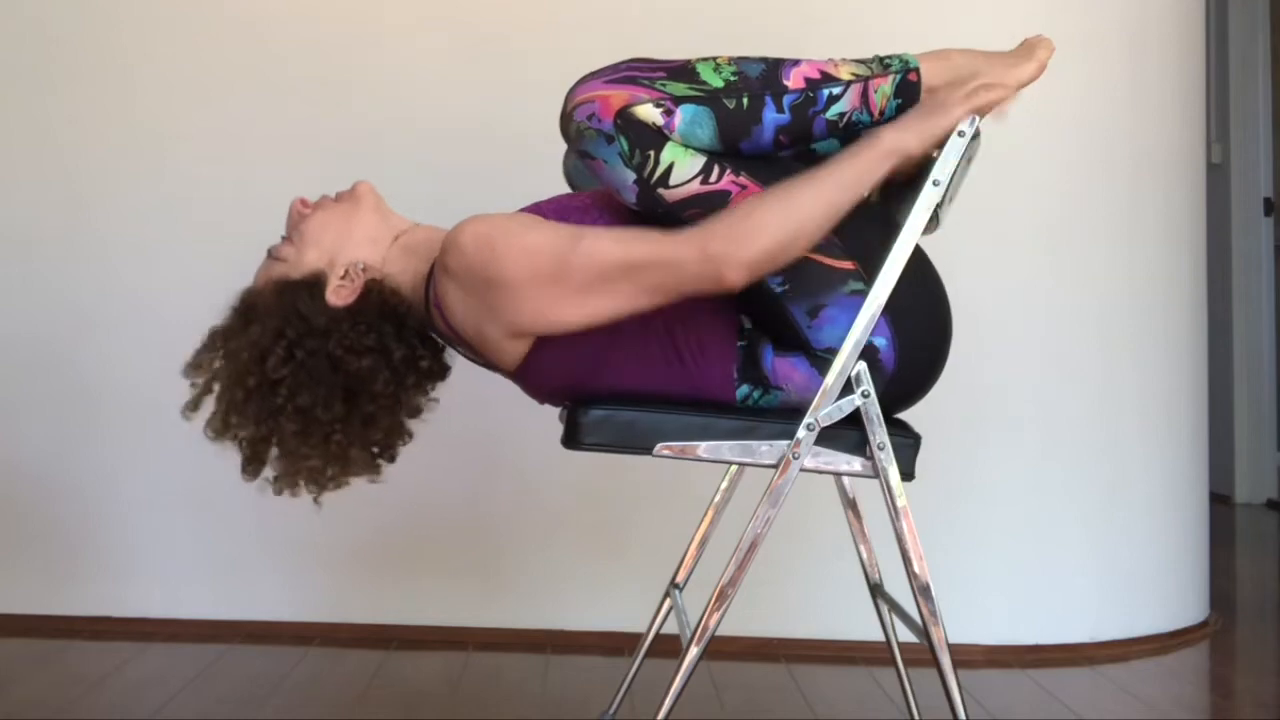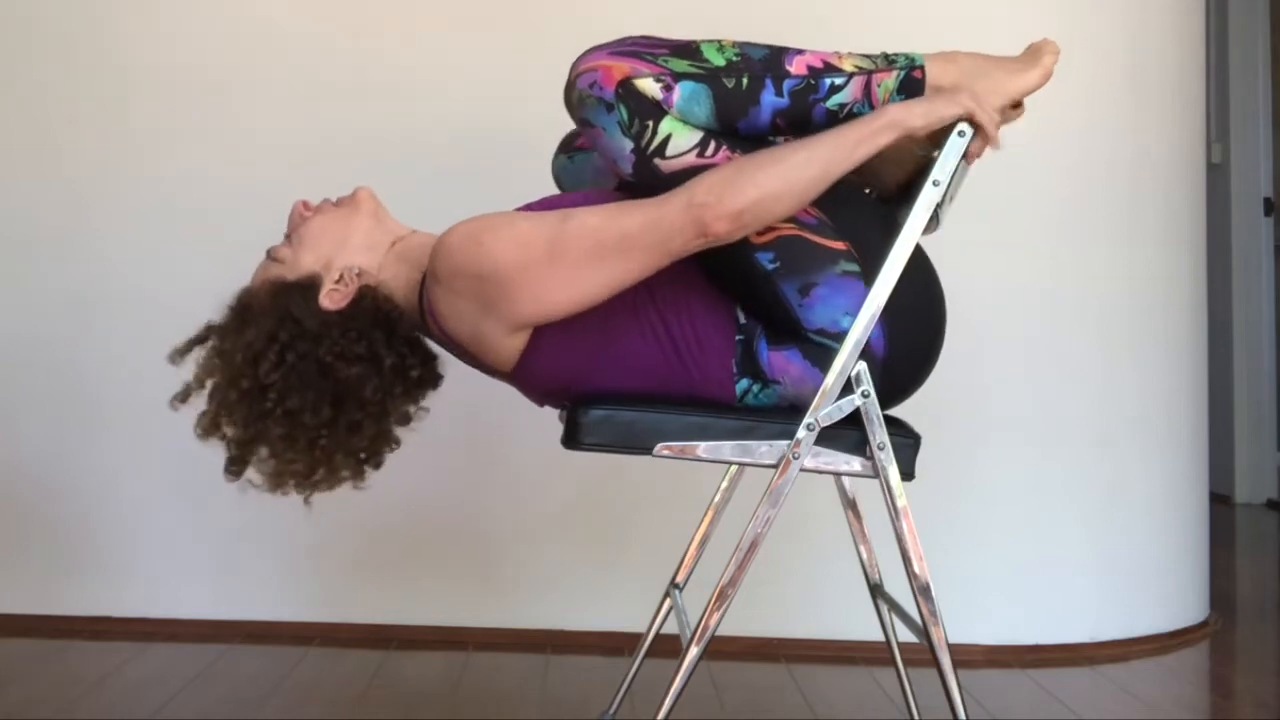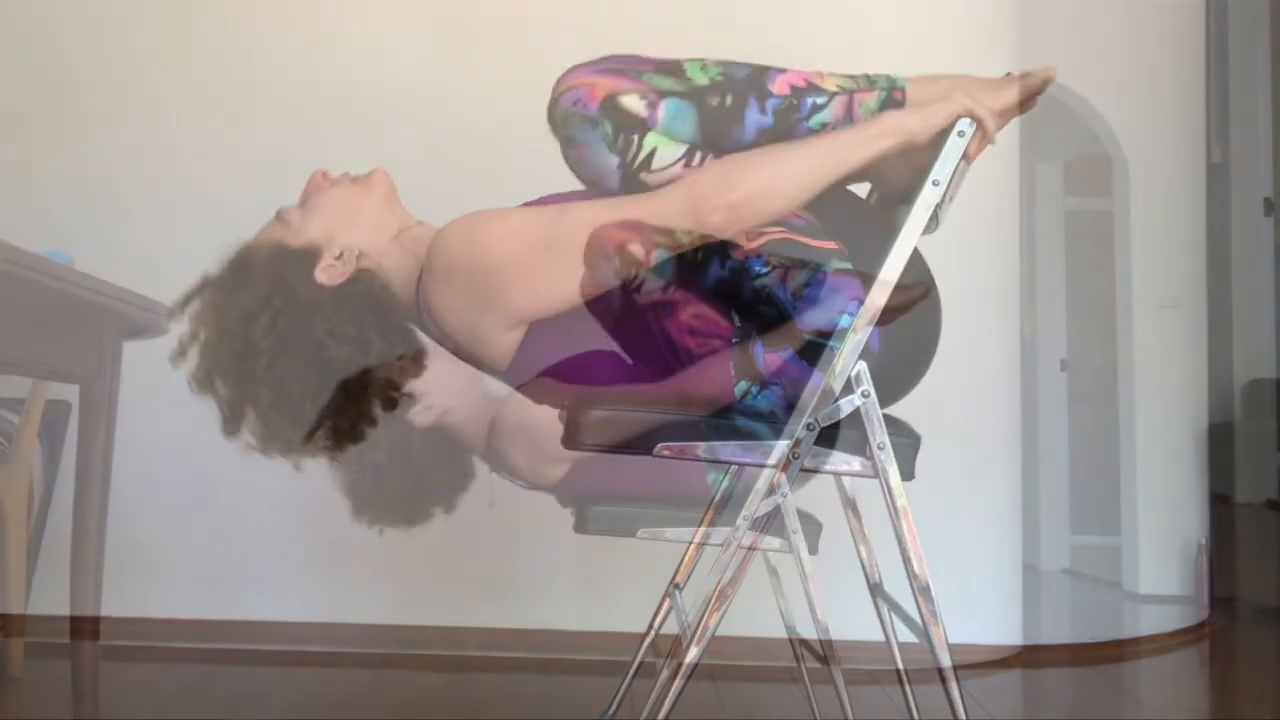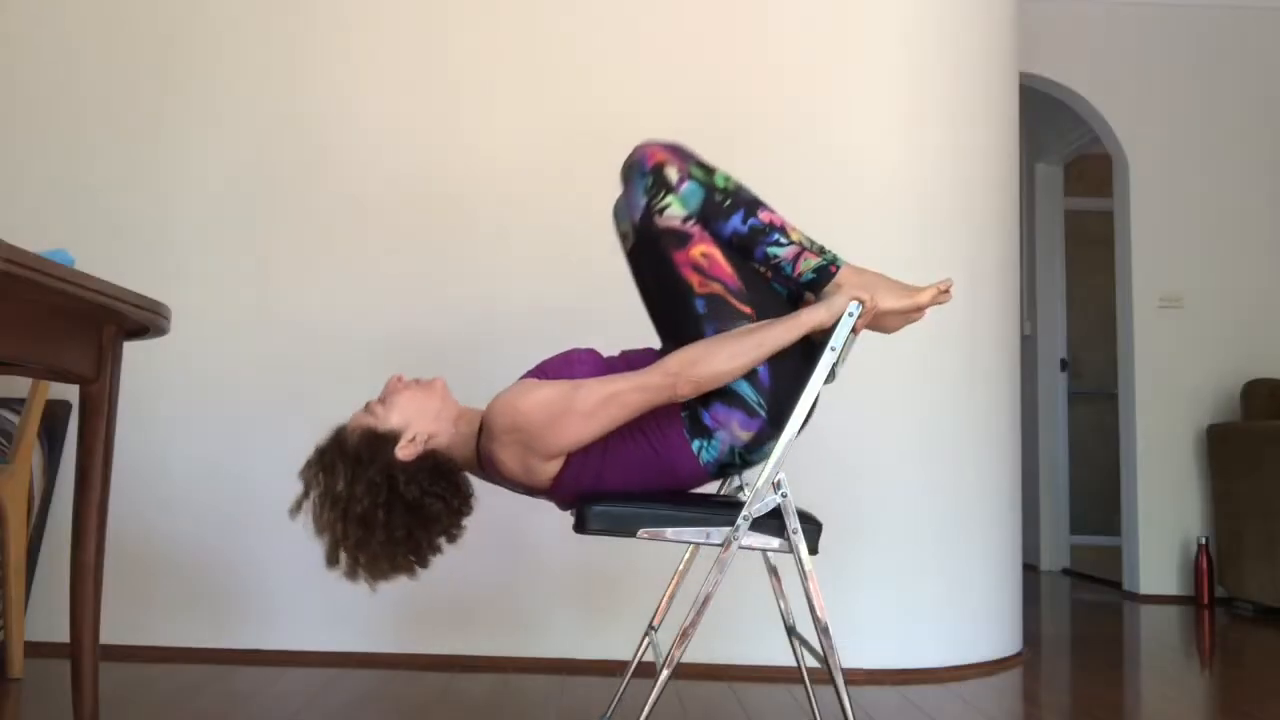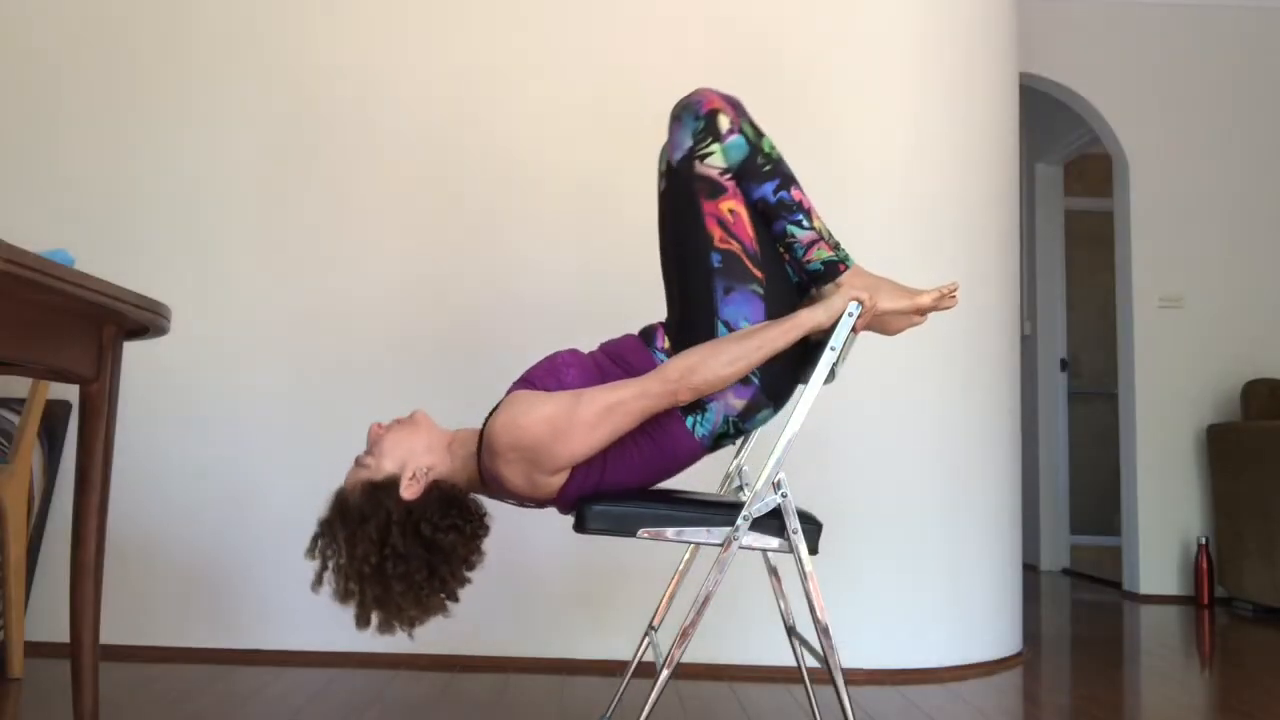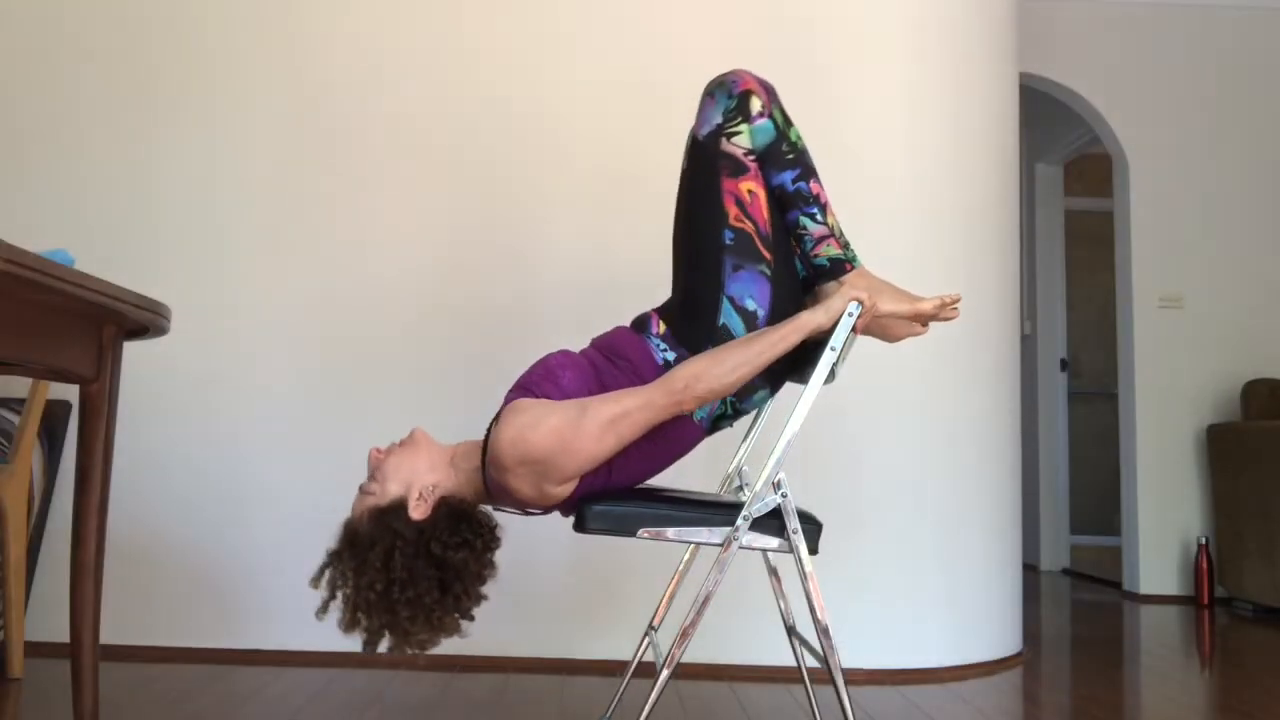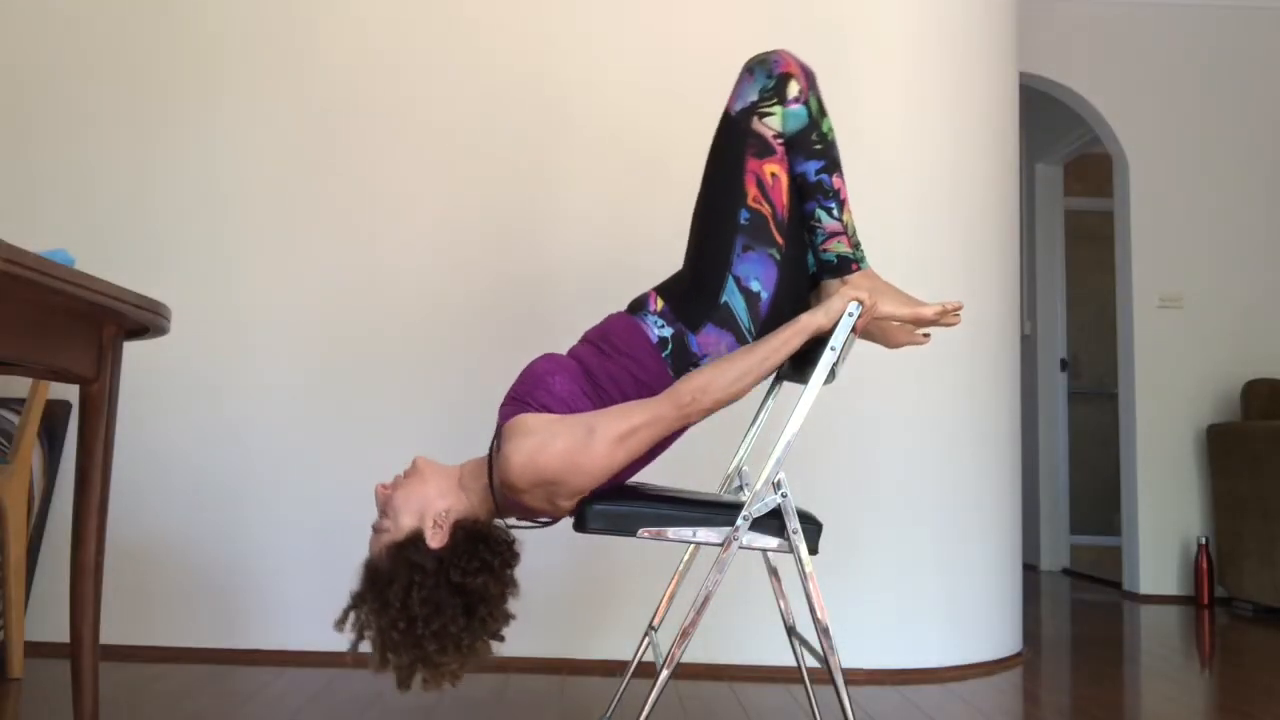
dt=0.7s
person 1, frame 1
left shoulder: (458, 285)
right shoulder: (478, 262)
left elbow: (691, 247)
right elbow: (719, 260)
right wrist: (896, 140)
left hip: (785, 346)
right hip: (838, 347)
left knee: (602, 152)
right knee: (611, 106)
right ankle: (921, 86)
person 1, frame 2
left shoulder: (462, 289)
right shoulder: (476, 266)
left elbow: (667, 220)
right elbow: (707, 215)
right wrist: (903, 118)
left hip: (778, 345)
right hip: (834, 340)
left knee: (589, 155)
right knee: (616, 80)
right ankle: (934, 82)
person 1, frame 3
right shoulder: (471, 259)
right elbow: (699, 210)
right wrist: (902, 125)
right hip: (815, 353)
right knee: (597, 104)
right ankle: (911, 111)
person 1, frame 4
left shoulder: (497, 443)
right elbow: (669, 381)
right wrist: (816, 315)
left hip: (722, 414)
right hip: (740, 407)
left knee: (654, 177)
right knee: (656, 168)
left ankle: (839, 290)
right ankle: (844, 290)
person 1, frame 5
left shoulder: (499, 457)
right shoulder: (517, 439)
left elbow: (665, 374)
right elbow: (672, 387)
right wrist: (814, 316)
left hip: (710, 373)
right hip: (729, 384)
left knee: (702, 131)
right knee: (705, 116)
left ankle: (838, 291)
right ankle: (845, 291)
person 1, frame 6
left shoulder: (505, 467)
right shoulder: (520, 448)
right elbow: (679, 395)
right wrist: (815, 318)
left hip: (687, 345)
right hip: (715, 347)
right knee: (737, 97)
left ankle: (838, 291)
right ankle: (844, 290)
person 1, frame 7
left shoulder: (511, 472)
right shoulder: (525, 464)
right elbow: (683, 404)
right wrist: (816, 318)
left hip: (687, 335)
right hip: (711, 334)
right knee: (775, 76)
left ankle: (844, 295)
right ankle: (849, 291)
